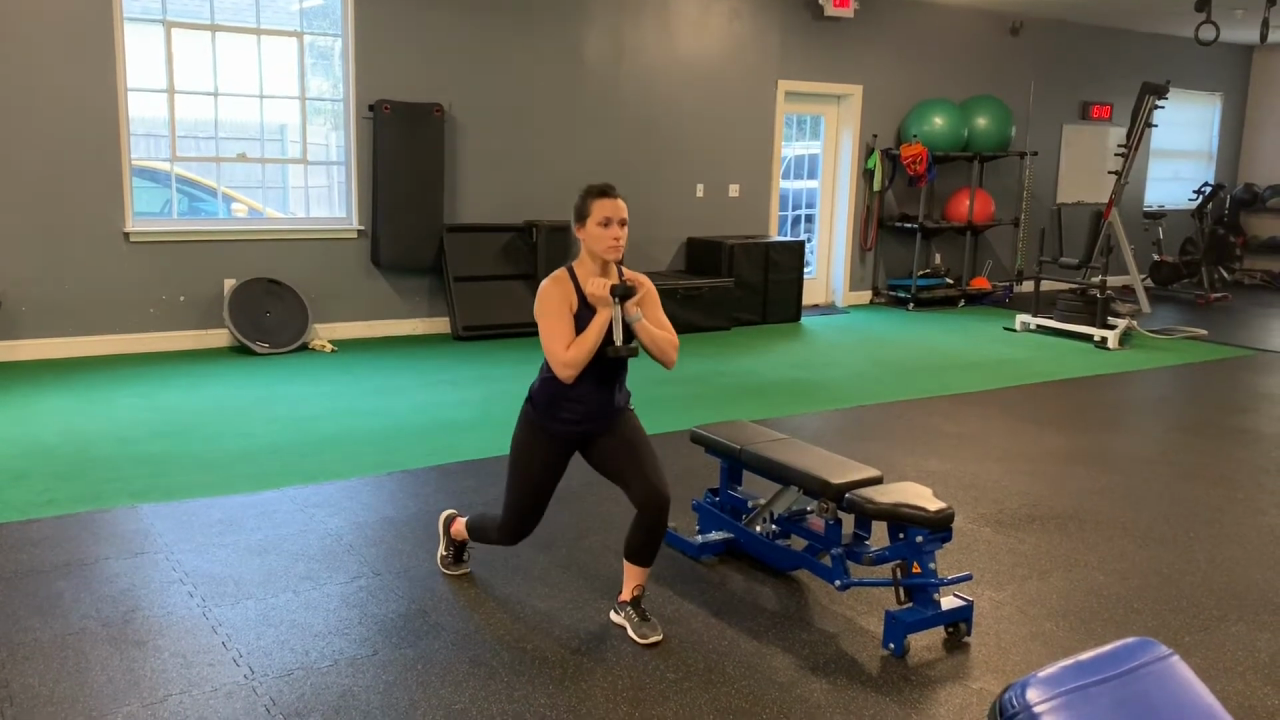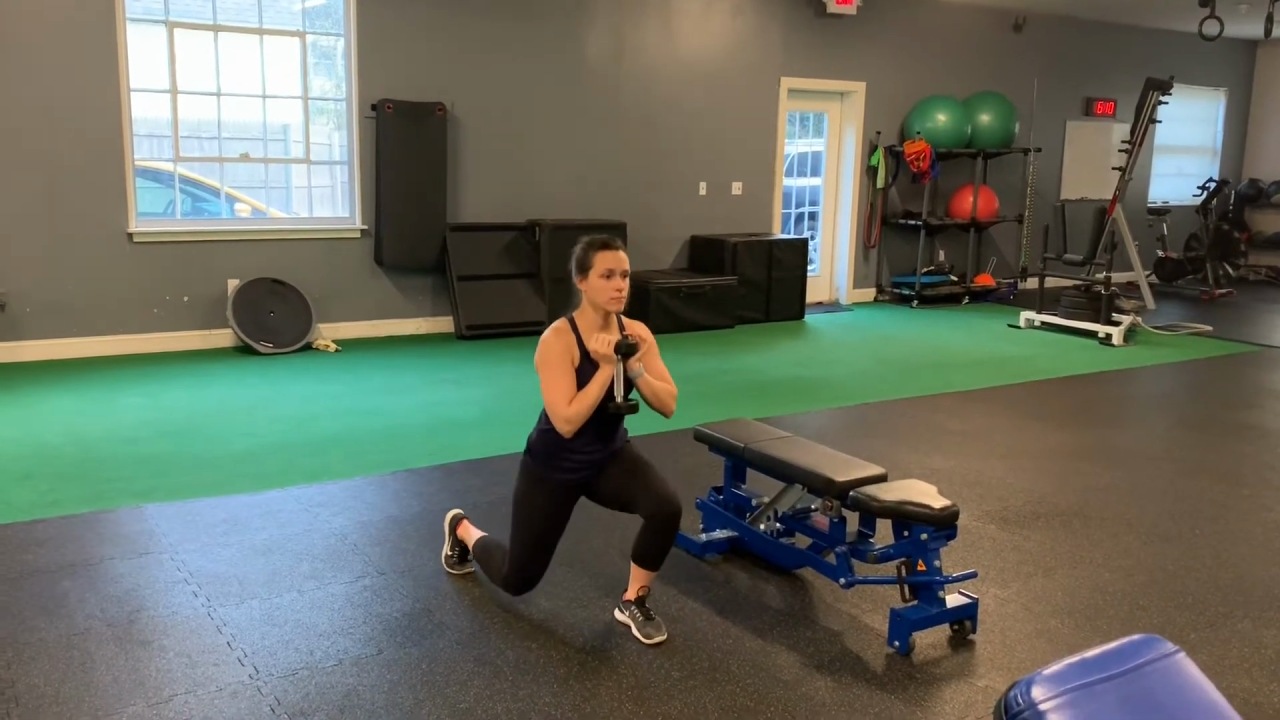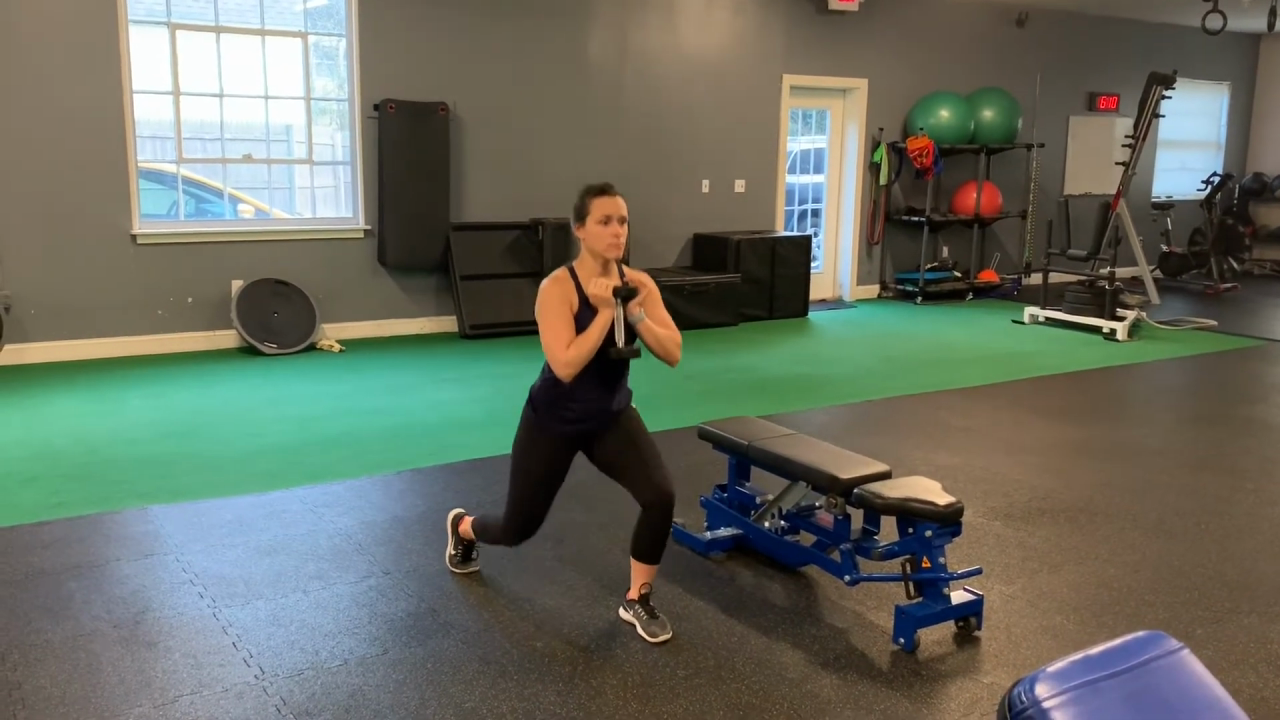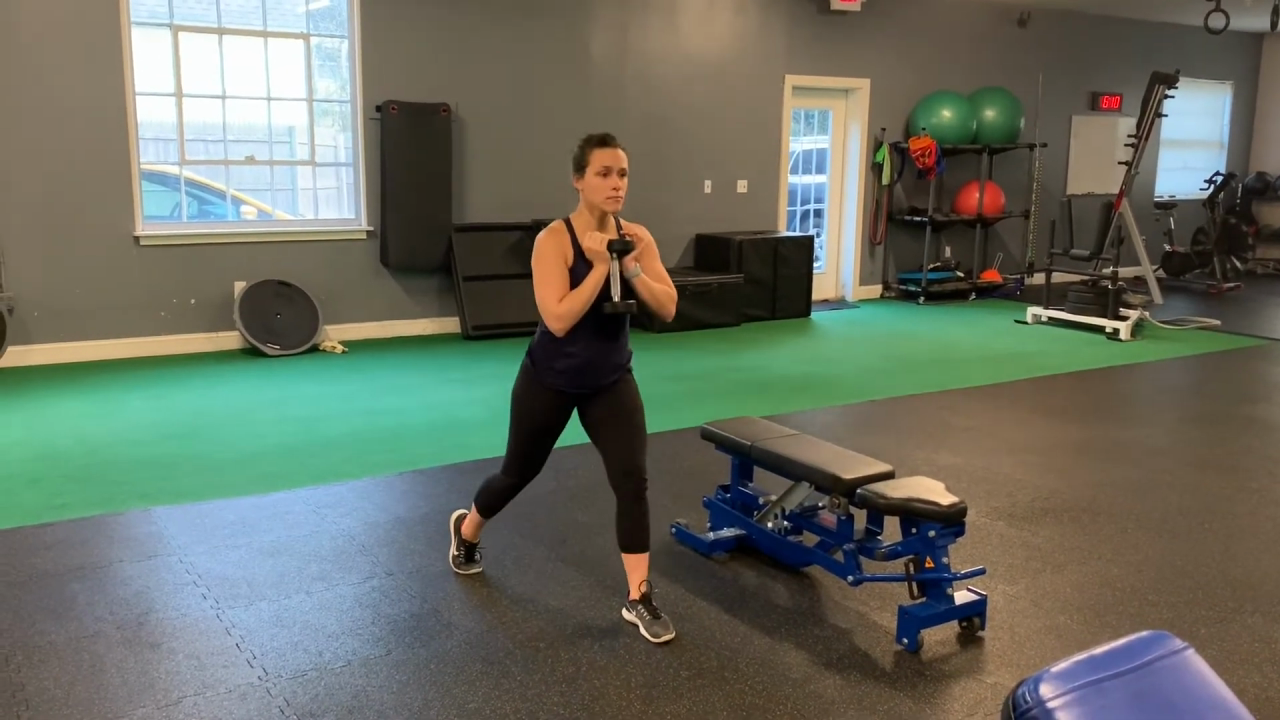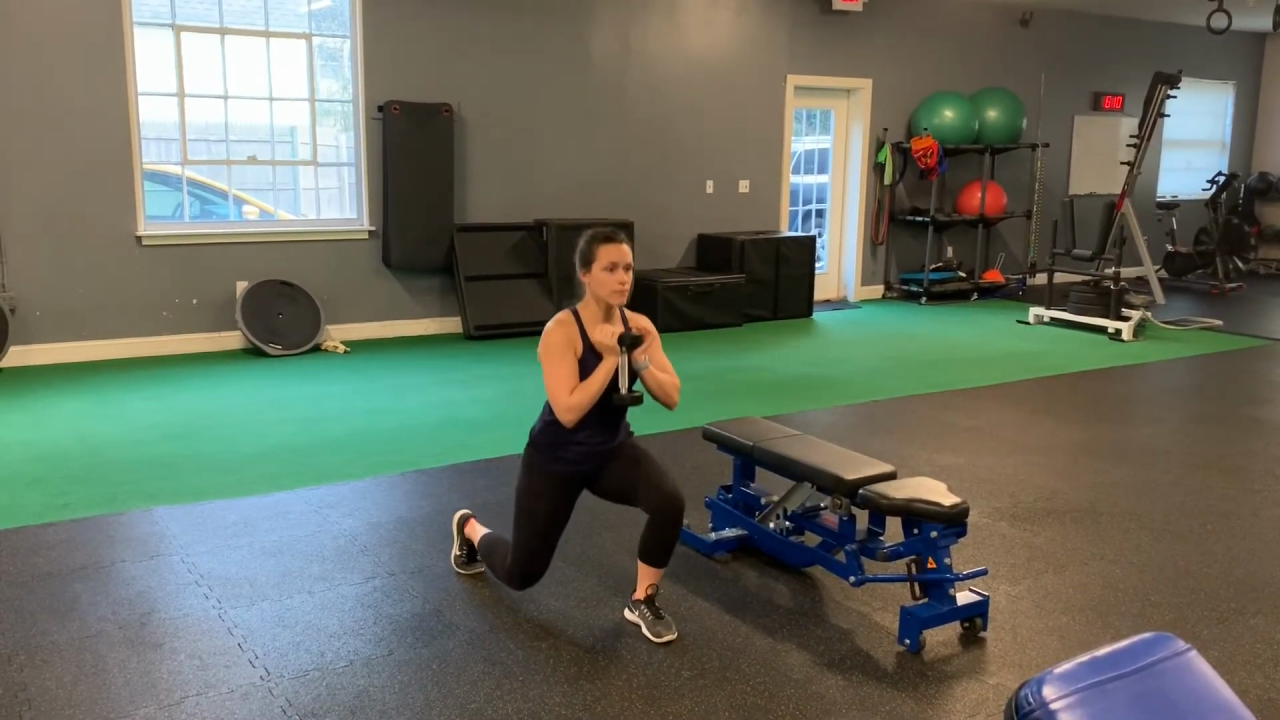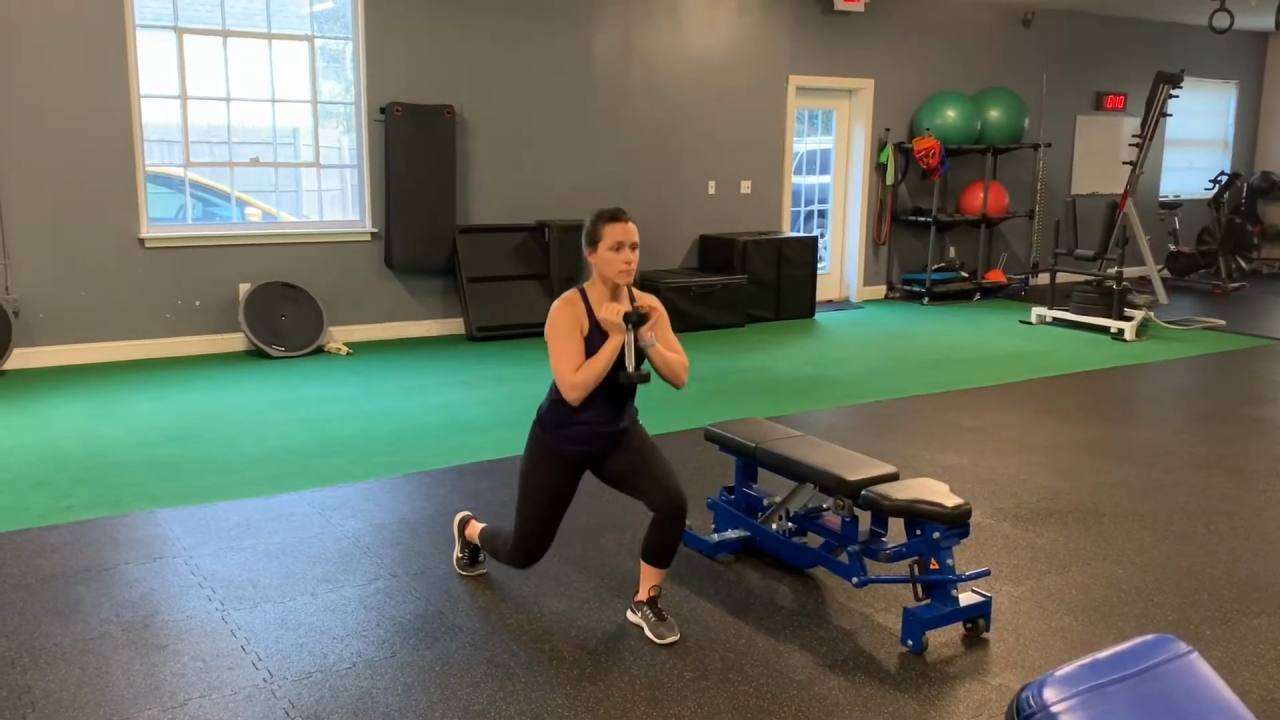
dt=0.5s
person 1, frame 1
left shoulder: (638, 285)
right shoulder: (557, 288)
left elbow: (670, 356)
right elbow: (566, 367)
left wrist: (631, 313)
right wrist: (604, 312)
left hip: (610, 416)
right hip: (551, 421)
left knee: (656, 499)
right knee: (513, 528)
left ankle: (629, 601)
right ankle: (455, 527)
person 1, frame 2
left shoulder: (637, 334)
right shoulder: (558, 339)
left elbow: (669, 404)
right elbow: (567, 421)
left wrist: (634, 368)
right wrist: (606, 367)
left hip: (609, 456)
right hip: (553, 466)
left knee: (666, 508)
right knee: (518, 580)
left ankle: (633, 602)
right ankle: (462, 530)
person 1, frame 3
left shoulder: (639, 284)
right shoulder: (558, 287)
left elbow: (673, 354)
right elbow: (565, 366)
left wrist: (635, 313)
right wrist: (605, 310)
left hip: (612, 415)
right hip: (553, 420)
left knee: (660, 496)
right knee: (519, 526)
left ankle: (637, 600)
right ankle: (463, 526)
person 1, frame 4
left shoulder: (638, 237)
right shoulder: (554, 239)
left elbow: (668, 310)
right elbow: (558, 320)
left wrist: (632, 267)
right wrist: (601, 266)
left hip: (611, 379)
right hip: (550, 379)
left knee: (631, 480)
right knee: (517, 473)
left ankle: (639, 598)
right ankle: (465, 529)
person 1, frame 5
left shoulder: (640, 326)
right shoulder: (561, 331)
left elbow: (672, 397)
right elbow: (568, 412)
left wrist: (639, 359)
right wrist: (610, 359)
left hip: (613, 450)
right hip: (555, 460)
left knee: (669, 503)
right knee: (523, 573)
left ankle: (643, 601)
right ankle: (470, 528)
person 1, frame 6
left shoulder: (648, 305)
right shoulder: (568, 309)
left elbow: (680, 376)
right elbow: (574, 388)
left wrist: (645, 336)
right wrist: (616, 335)
left hip: (618, 434)
right hip: (560, 440)
left knee: (672, 501)
right knee: (526, 551)
left ankle: (645, 603)
right ankle: (469, 530)
